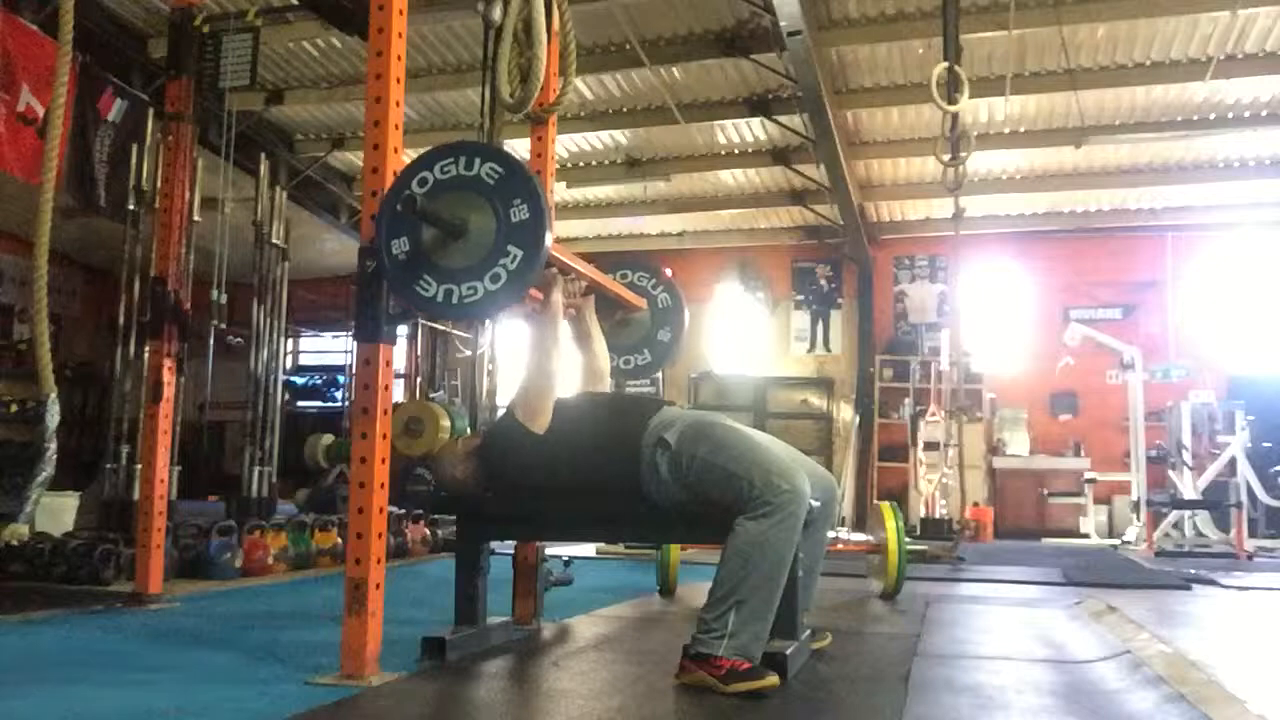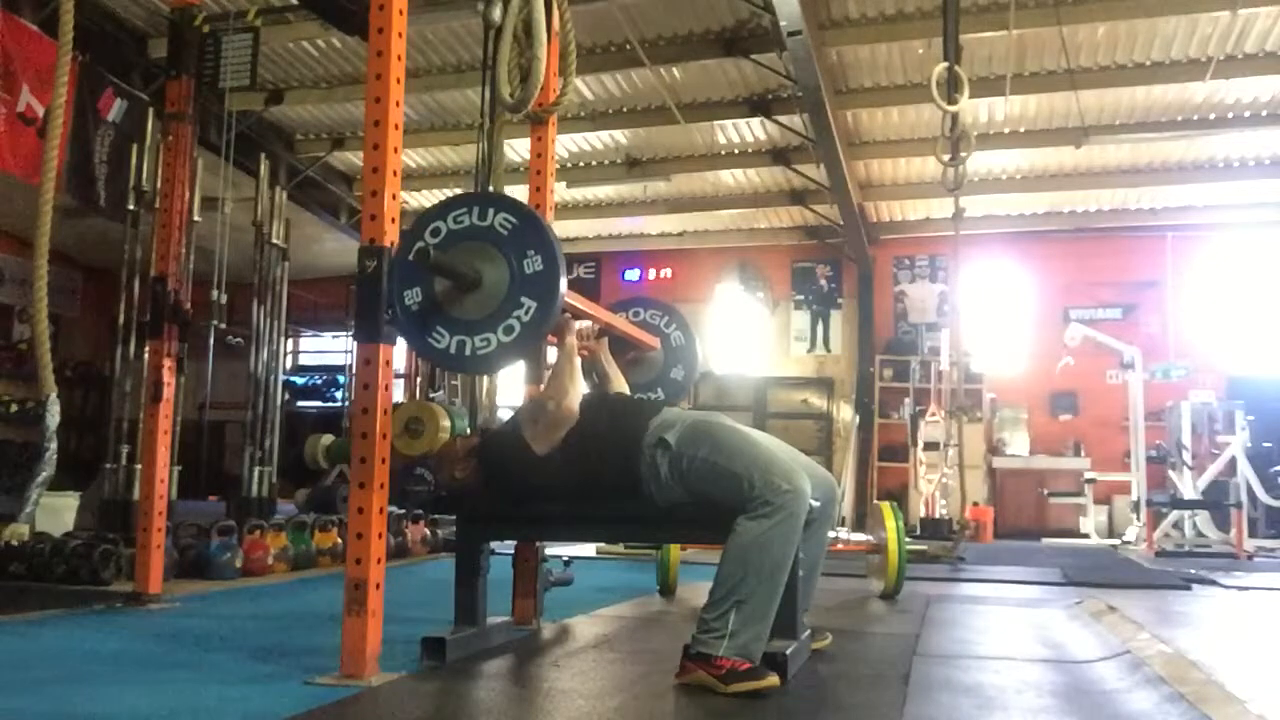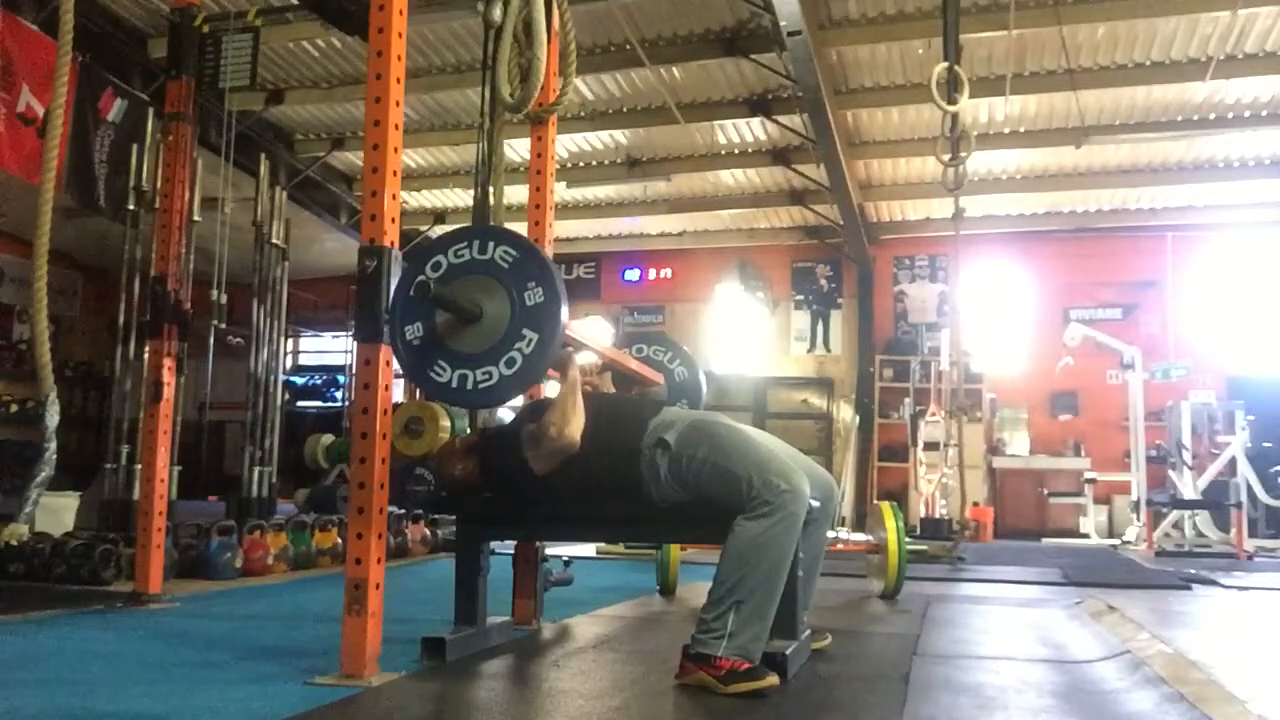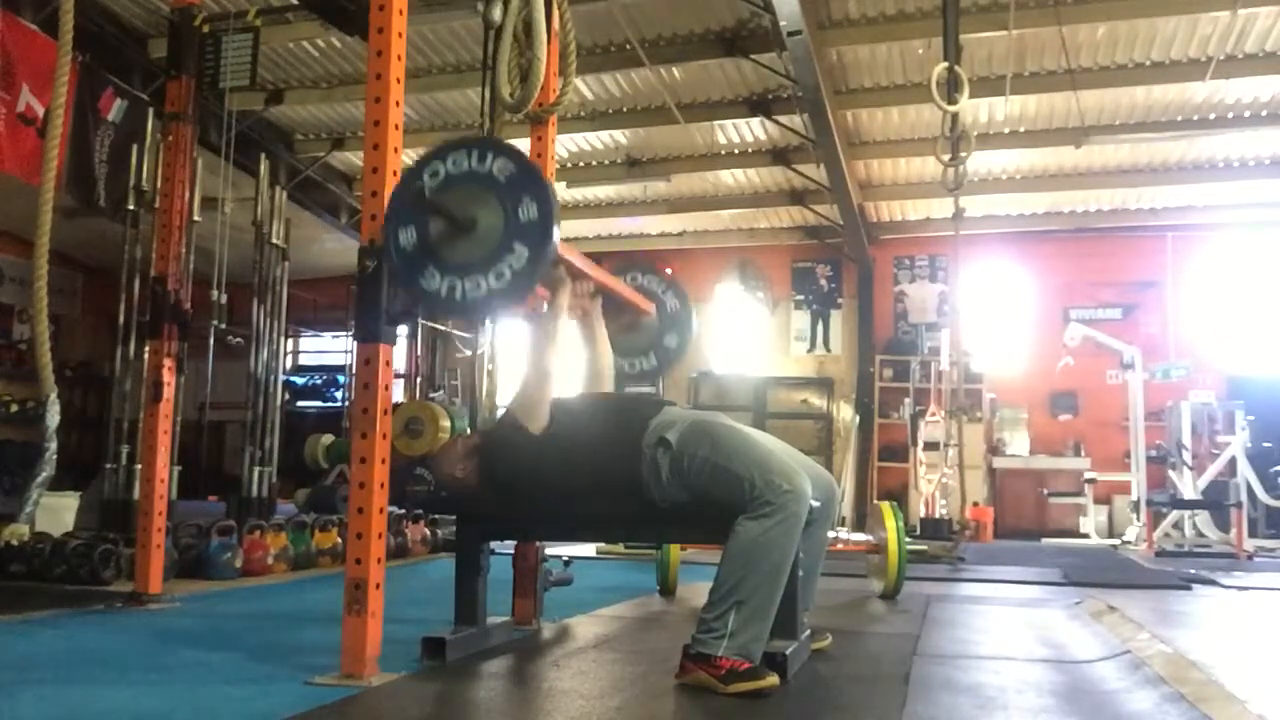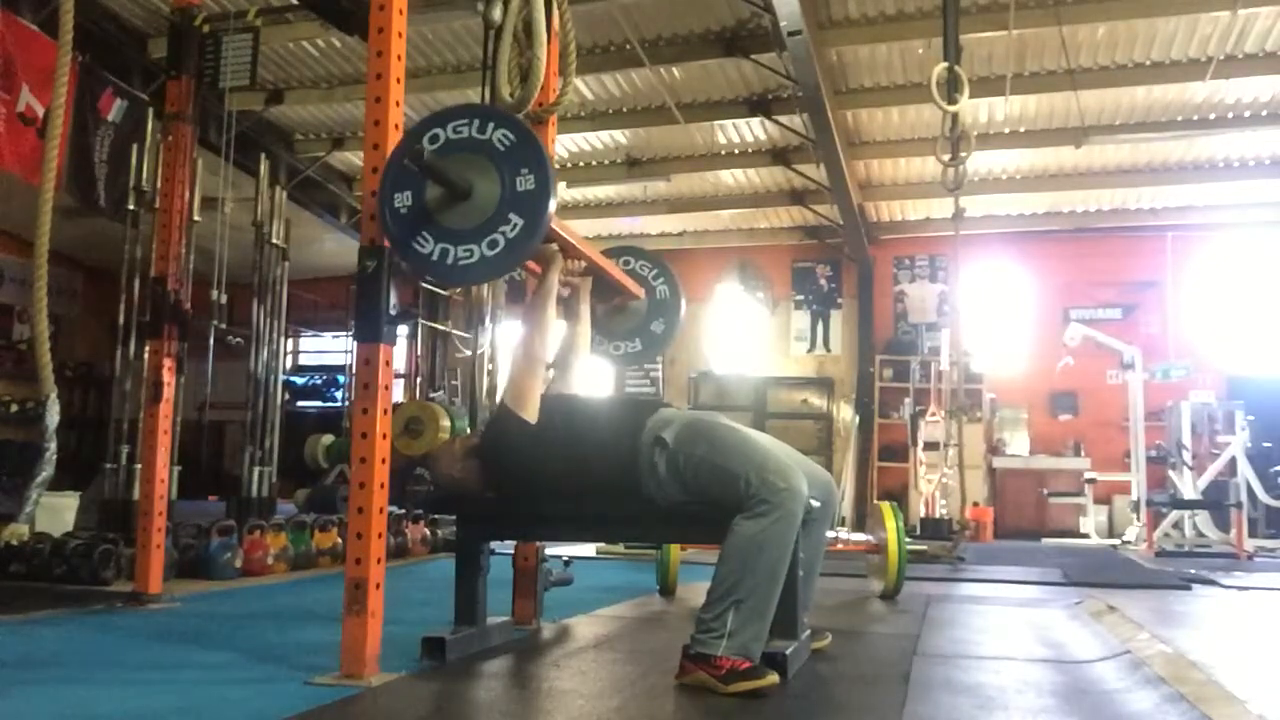
dt=1s
person 1, frame 1
left shoulder: (536, 437)
right shoulder: (505, 451)
left elbow: (598, 381)
right elbow: (542, 376)
left wrist: (585, 315)
right wrist: (552, 302)
left knee: (817, 489)
right knee: (782, 491)
left ankle: (779, 622)
right ankle: (715, 653)
person 1, frame 2
left shoulder: (517, 440)
right shoulder: (501, 453)
left elbow: (618, 410)
right elbow: (563, 409)
left wrist: (600, 355)
right wrist: (566, 342)
left knee: (818, 490)
right knee: (782, 491)
left ankle: (779, 621)
right ankle: (716, 653)
person 1, frame 3
left shoulder: (519, 440)
right shoulder: (502, 451)
right elbow: (564, 437)
left wrist: (603, 386)
right wrist: (569, 374)
left knee: (818, 490)
right knee: (782, 492)
right ankle: (715, 653)
person 1, frame 4
left shoulder: (529, 440)
right shoulder: (503, 455)
left elbow: (600, 388)
right elbow: (542, 374)
left wrist: (593, 316)
right wrist: (559, 296)
left knee: (818, 490)
right knee: (785, 490)
right ankle: (717, 654)
person 1, frame 5
left shoulder: (532, 433)
right shoulder: (503, 449)
left elbow: (567, 365)
right elbow: (532, 355)
left wrist: (580, 295)
right wrist: (549, 273)
left knee: (816, 490)
right knee: (780, 490)
left ankle: (778, 622)
right ankle: (715, 653)
